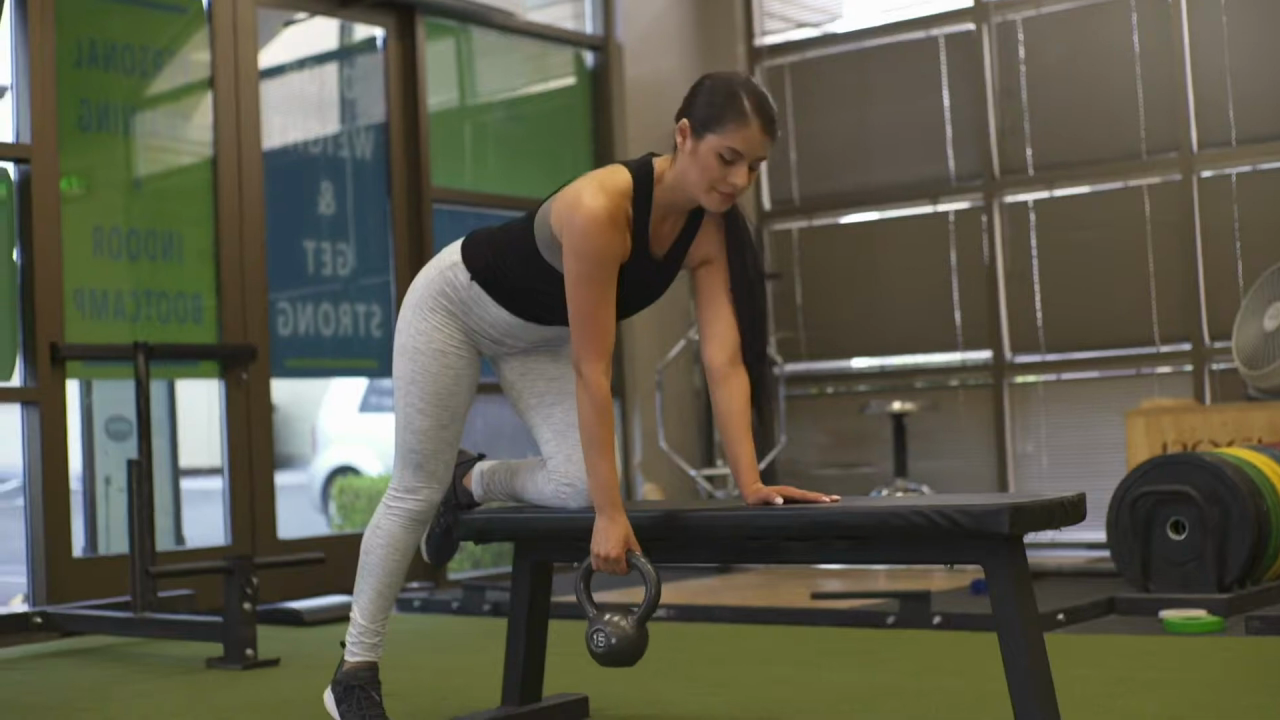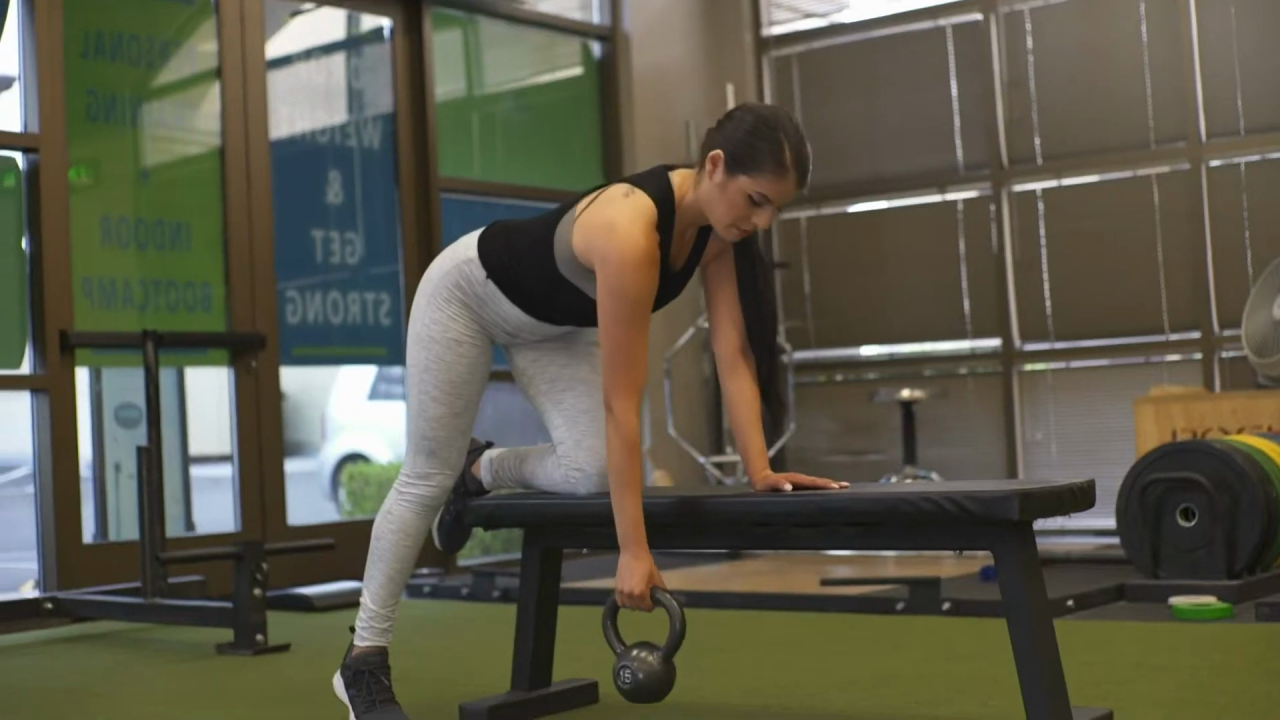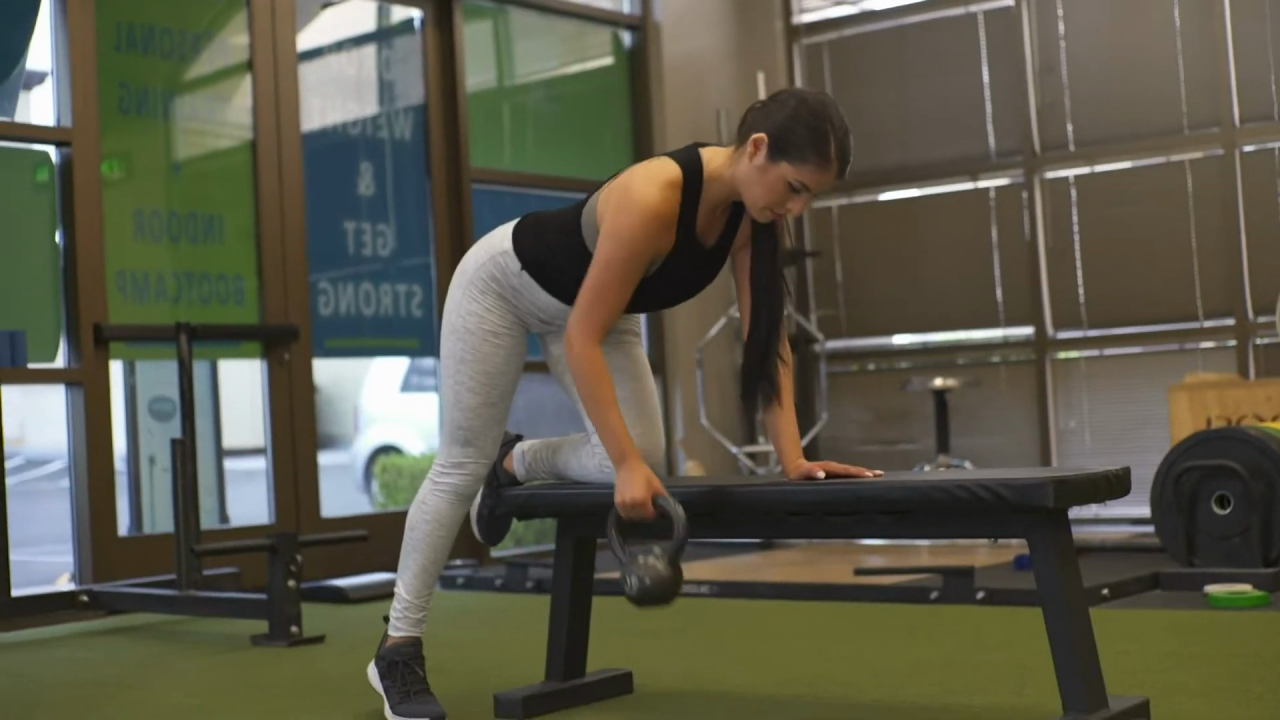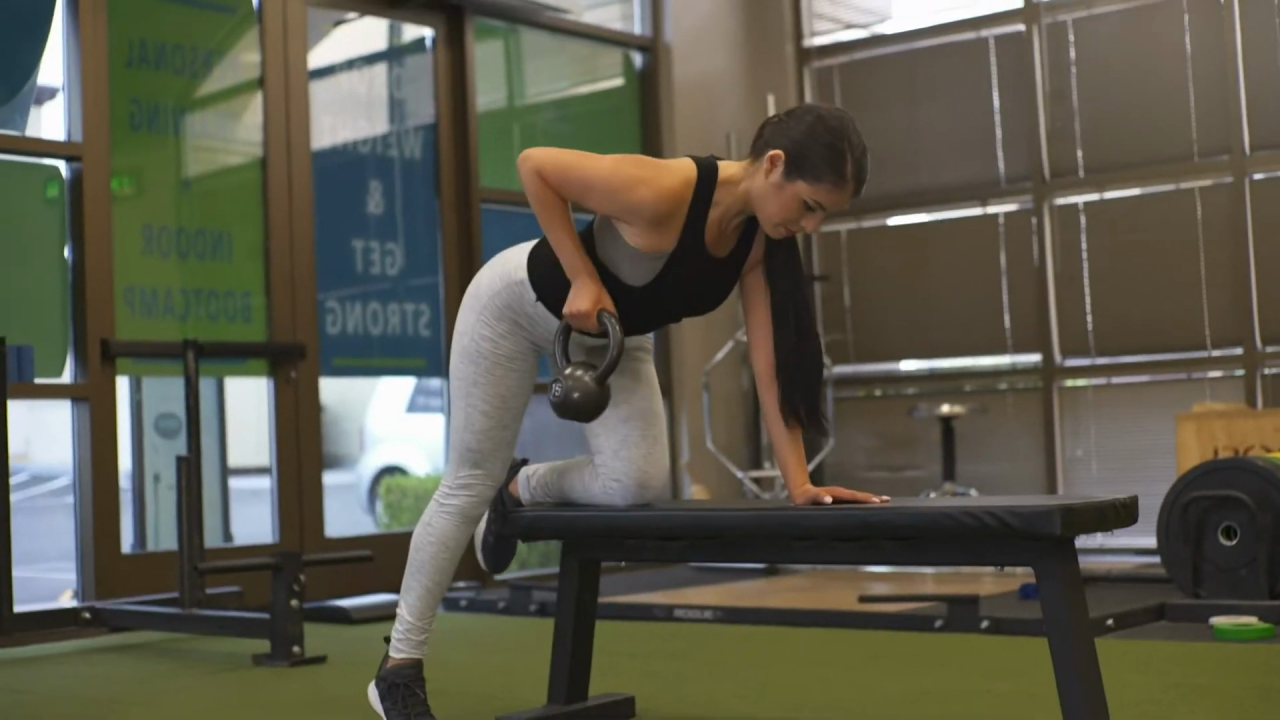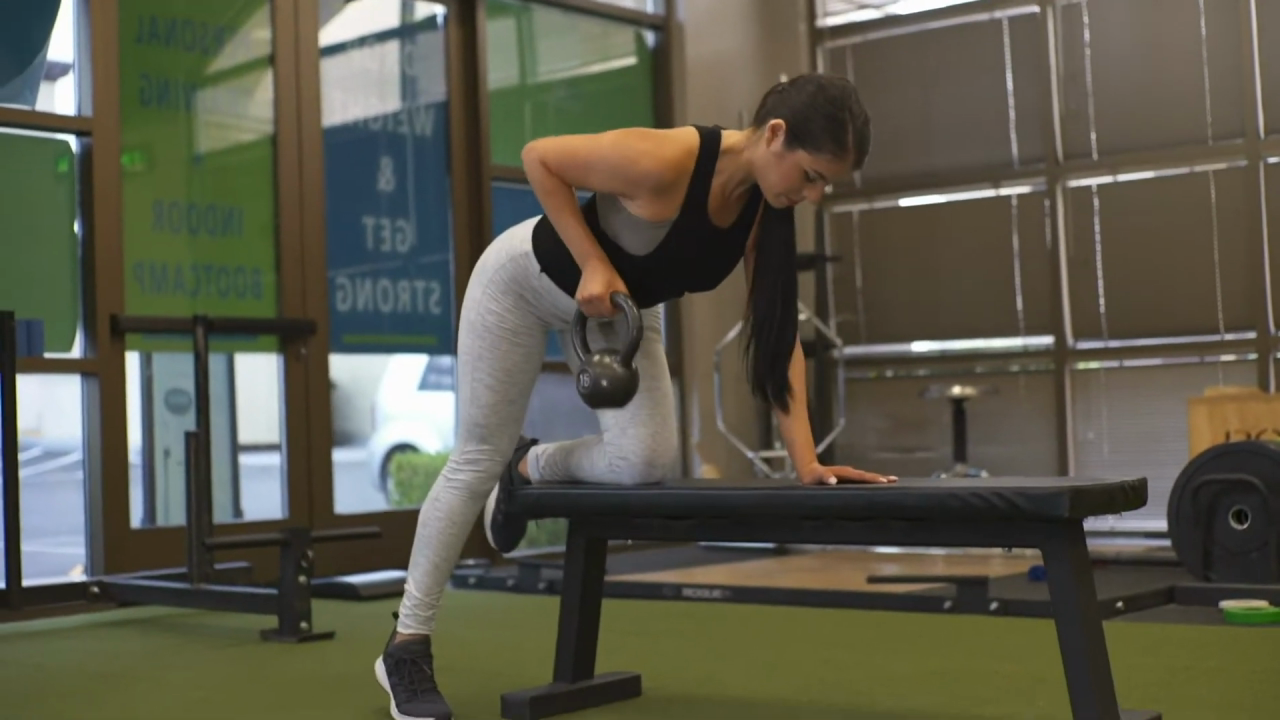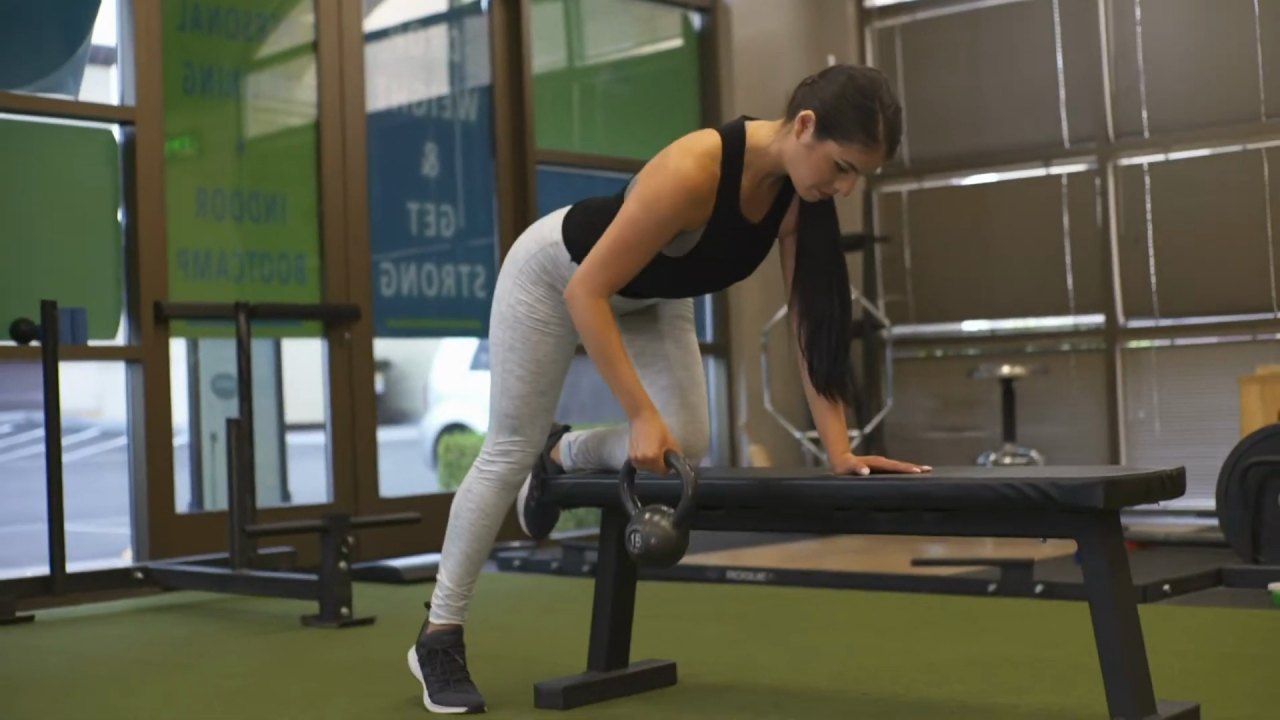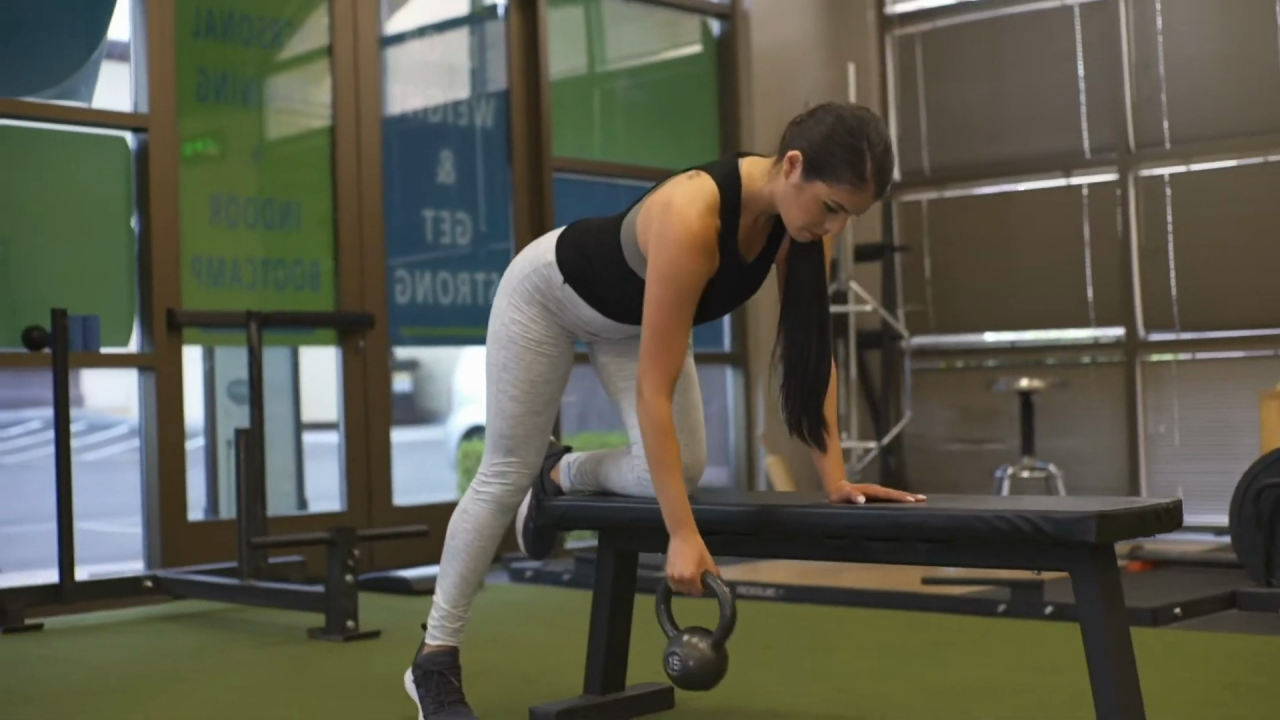
dt=0.5s
person 1, frame 1
left shoulder: (713, 228)
right shoulder: (602, 206)
left elbow: (725, 358)
right elbow: (591, 369)
left wrist: (749, 481)
right wrist: (610, 513)
left hip: (540, 330)
right hip: (456, 304)
left knee: (581, 484)
right knee: (417, 489)
left ankle: (473, 482)
person 1, frame 2
left shoulder: (721, 226)
right shoulder: (630, 233)
left elbow: (734, 353)
right elbow: (620, 402)
left wrist: (759, 469)
right wrist: (633, 550)
left hip: (556, 320)
right hip: (469, 292)
left knee: (594, 473)
right knee: (428, 475)
left ankle: (482, 469)
right ankle: (364, 657)
person 1, frame 3
left shoulder: (753, 209)
right shoulder: (654, 195)
left elbow: (768, 336)
right elbow: (579, 340)
left wrist: (792, 457)
right wrist: (623, 467)
left hip: (591, 306)
right hip: (506, 281)
left knee: (641, 459)
right knee: (462, 465)
left ankle: (516, 461)
right ankle: (397, 648)
person 1, frame 4
left shoulder: (763, 232)
right shoulder: (663, 189)
left elbow: (774, 357)
right elbow: (533, 167)
left wrist: (800, 482)
right wrist: (583, 279)
left hip: (615, 326)
right hip: (518, 303)
left knee: (639, 485)
right knee: (471, 484)
left ankle: (523, 489)
right ankle: (398, 669)
person 1, frame 5
left shoulder: (769, 201)
right shoulder: (666, 159)
left elbow: (779, 331)
right elbow: (538, 157)
left wrist: (806, 460)
right wrist: (592, 261)
left hip: (624, 301)
right hip: (526, 280)
left knee: (647, 461)
right knee: (478, 460)
left ankle: (531, 466)
right ankle: (406, 645)
person 1, frame 6
left shoulder: (803, 190)
right shoulder: (693, 170)
left elbow: (814, 322)
right elbow: (584, 290)
left wrist: (839, 450)
right wrist: (642, 415)
left hip: (649, 297)
right hip: (556, 274)
left knee: (683, 451)
right knee: (511, 452)
left ankle: (565, 453)
right ankle: (438, 636)
person 1, frame 7
left shoulder: (798, 210)
right shoulder: (692, 218)
left elbow: (812, 348)
right elbow: (654, 391)
left wrist: (834, 477)
right wrist: (682, 536)
left hip: (633, 312)
right hip: (551, 292)
left knee: (677, 472)
right knee: (505, 475)
left ankle: (562, 474)
right ankle: (434, 657)
